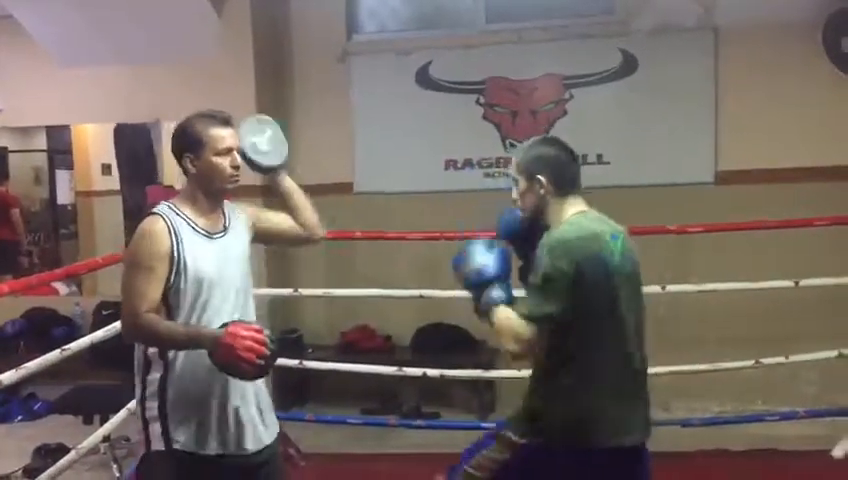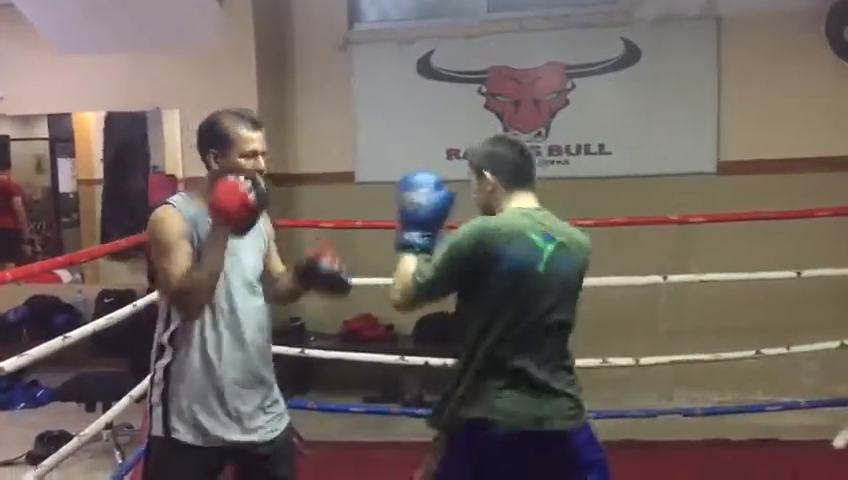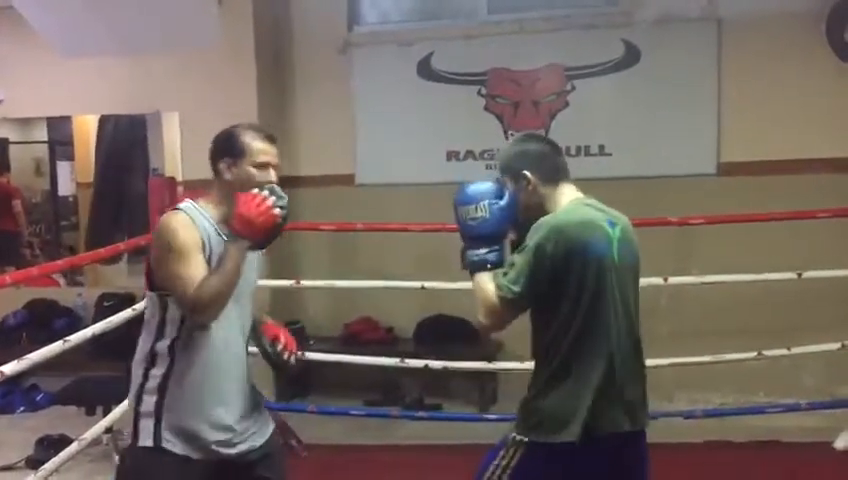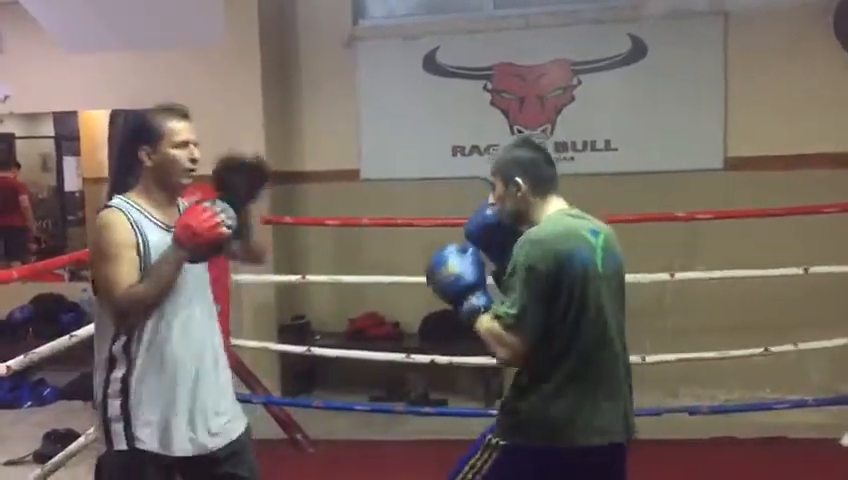
dt=0.4s
person 1, frame 1
left shoulder: (240, 218)
right shoulder: (158, 230)
left elbow: (311, 231)
right elbow: (136, 322)
left wrist: (277, 173)
right wrist: (209, 339)
right hip: (181, 420)
person 1, frame 2
left shoulder: (256, 215)
right shoulder: (172, 219)
left elbow: (276, 288)
right elbow: (187, 303)
left wrist: (309, 274)
right wrist: (221, 231)
left hip: (256, 399)
right hip: (191, 404)
person 1, frame 3
left shoulder: (249, 227)
right shoulder: (180, 226)
right elbow: (203, 305)
left wrist: (265, 326)
right wrist: (244, 239)
right hip: (173, 420)
person 1, frame 4
left shoulder: (193, 212)
right shoulder: (115, 221)
left elbow: (255, 254)
right elbow: (126, 313)
left wrist: (241, 205)
right wrist: (180, 248)
right hip: (142, 414)
person 2, frame 1
left shoulder: (562, 244)
right shoulder: (617, 238)
left elbow: (523, 342)
left wrist: (490, 295)
right wrist: (531, 257)
left hip: (553, 428)
right hip: (622, 426)
person 2, frame 2
left shoulder: (481, 236)
right shoulder: (576, 244)
left elbow: (402, 297)
left wrist: (414, 235)
left hip: (486, 420)
right hip: (559, 418)
person 2, frame 3
left shoulder: (554, 230)
right shoulder: (618, 225)
left elbow: (491, 316)
left wrist: (480, 249)
right wrist: (526, 235)
left hip: (562, 422)
right hip: (624, 417)
person 2, frame 4
left shoulder: (538, 243)
right shoulder: (602, 236)
left elbow: (509, 348)
left wrist: (470, 299)
right wrist: (505, 259)
left hip: (540, 429)
right hip: (606, 422)
